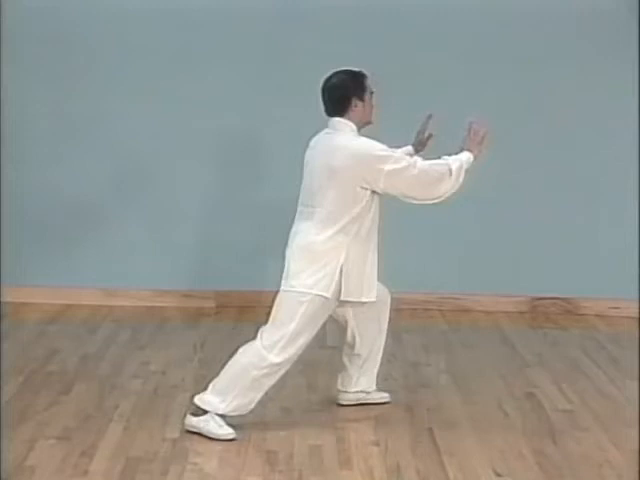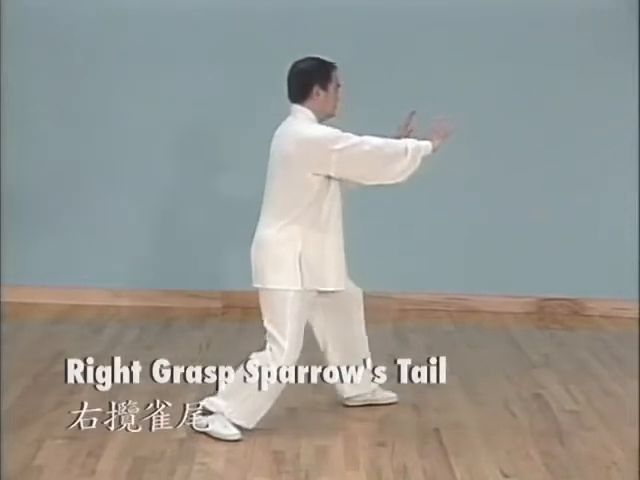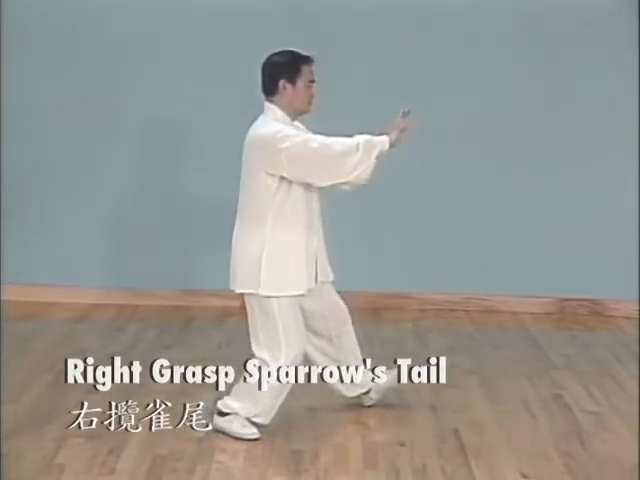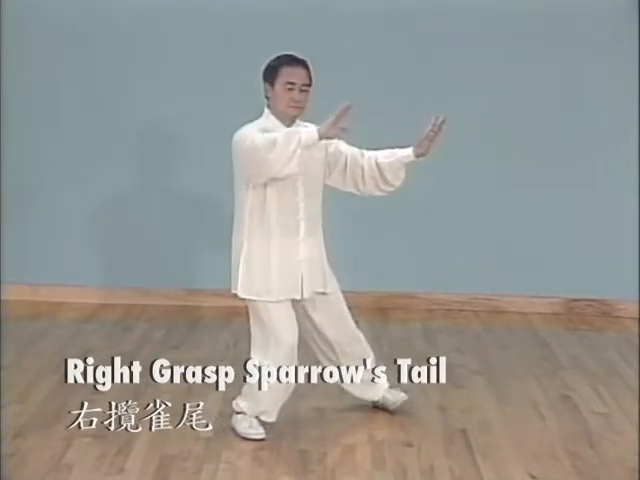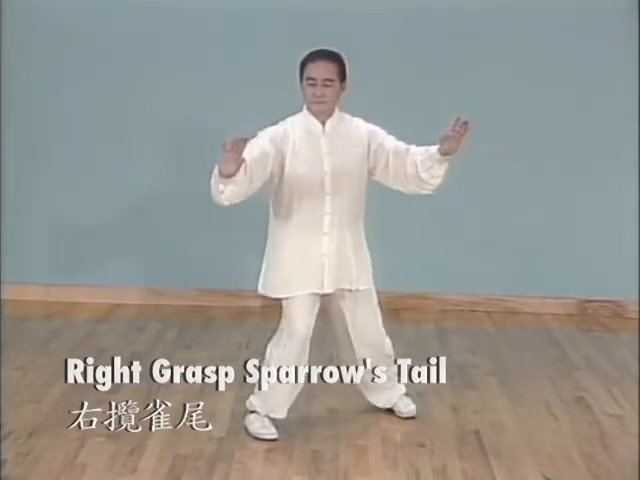
dt=1s
person 1, frame 1
left shoulder: (324, 143)
right shoulder: (359, 151)
right elbow: (428, 180)
left wrist: (411, 149)
right wrist: (468, 154)
left hip: (328, 260)
right hip: (318, 266)
left knee: (375, 302)
right knee: (277, 344)
left ankle: (356, 386)
right ankle: (210, 409)
person 1, frame 2
left shoulder: (298, 132)
right shoulder: (312, 139)
left elbow: (360, 156)
right elbow: (374, 160)
left wrist: (396, 142)
right wrist: (427, 145)
left hip: (304, 254)
right hip: (287, 258)
left knee: (345, 304)
right knee: (283, 350)
left ankle: (356, 387)
right ankle: (221, 413)
person 1, frame 3
left shoulder: (289, 132)
right shoulder: (270, 137)
left elbow: (330, 162)
right elbow: (331, 159)
left wrist: (381, 142)
right wrist: (384, 141)
left hip: (296, 259)
right hip: (270, 263)
left knee: (331, 320)
right knee: (283, 351)
left ankle: (360, 385)
right ankle: (234, 412)
person 1, frame 4
left shoulder: (313, 140)
right shoulder: (249, 138)
left elbow: (361, 168)
right elbow: (272, 154)
left wrist: (413, 153)
right wrist: (318, 133)
left hip: (308, 262)
right hip: (267, 264)
left knee: (339, 331)
right knee: (280, 344)
left ankle: (373, 389)
right ankle: (248, 410)
person 1, frame 5
left shoulder: (364, 136)
right shoulder: (280, 136)
left elbow: (407, 165)
right elbow: (250, 171)
left wrist: (441, 153)
right wrist: (229, 171)
left hip: (348, 255)
right hip: (298, 258)
left knee: (369, 332)
right knee: (294, 335)
left ankle: (389, 393)
right ankle: (262, 408)
